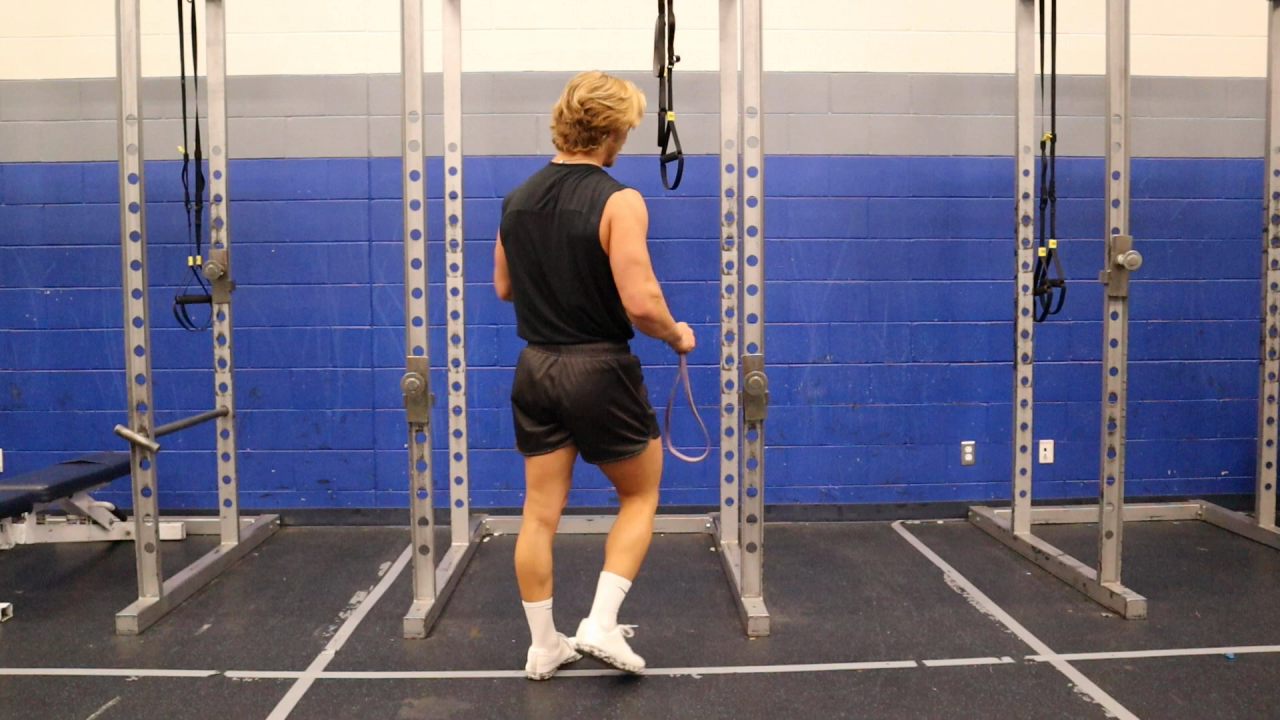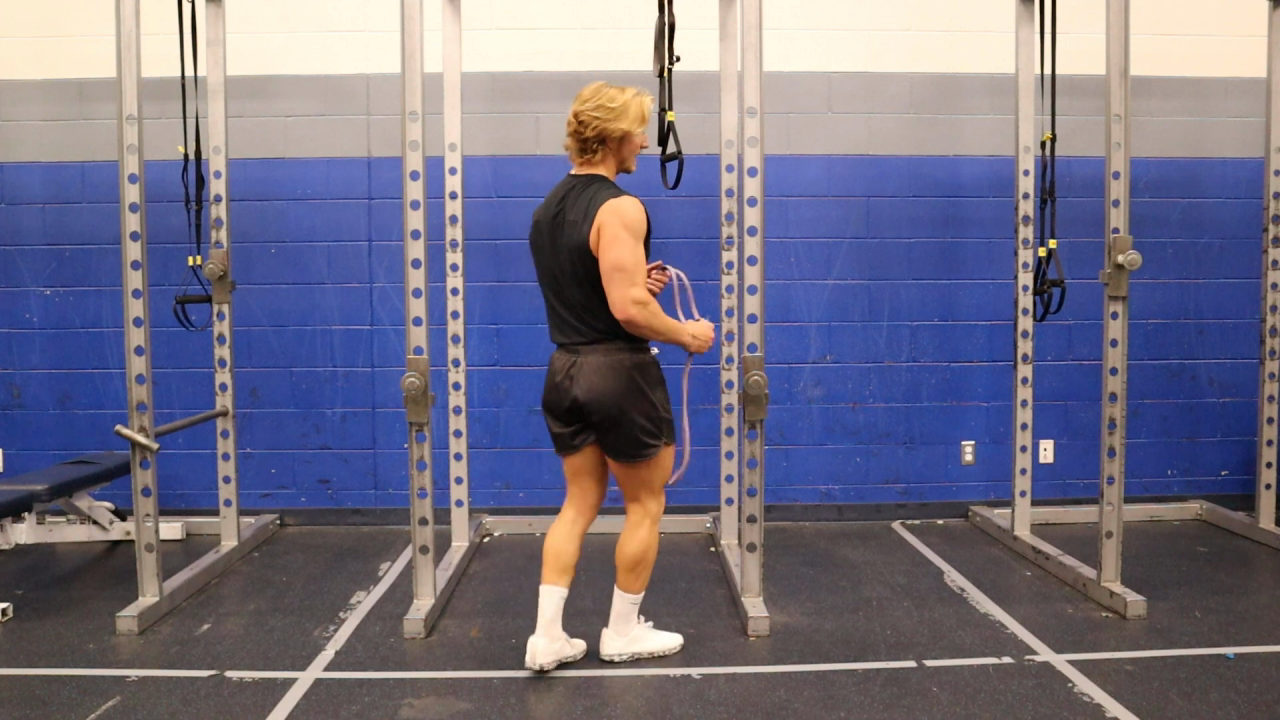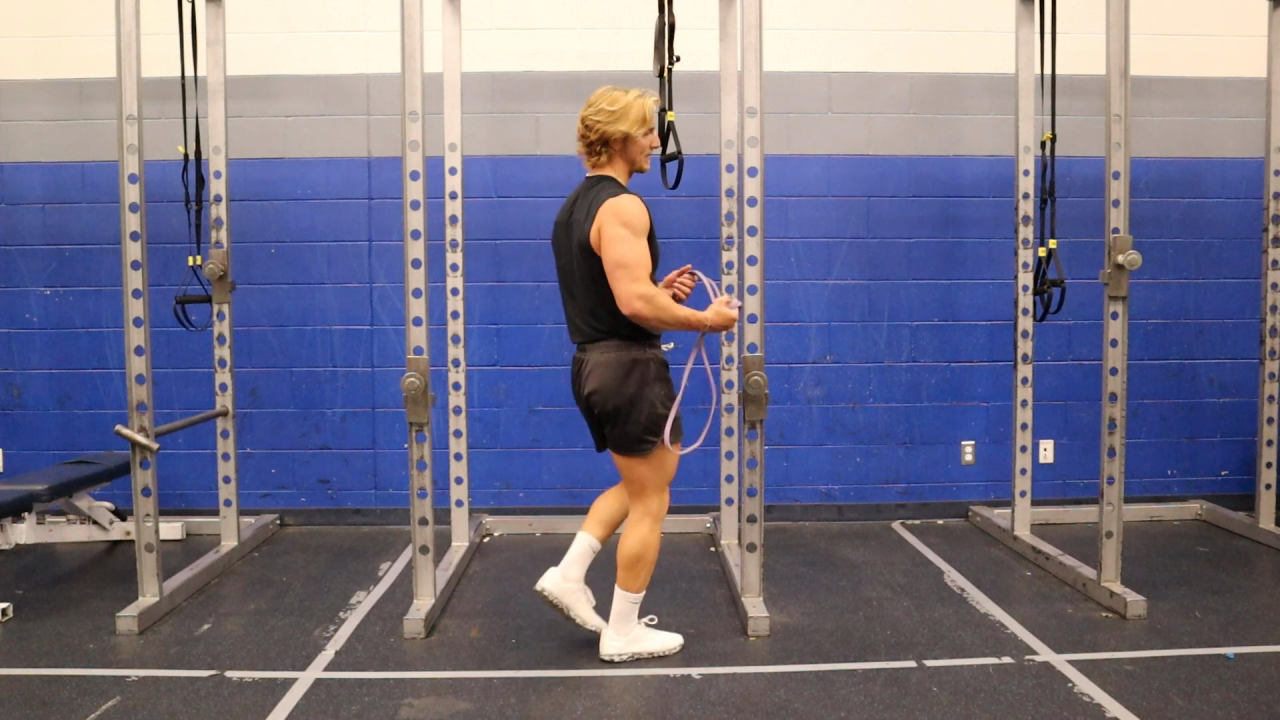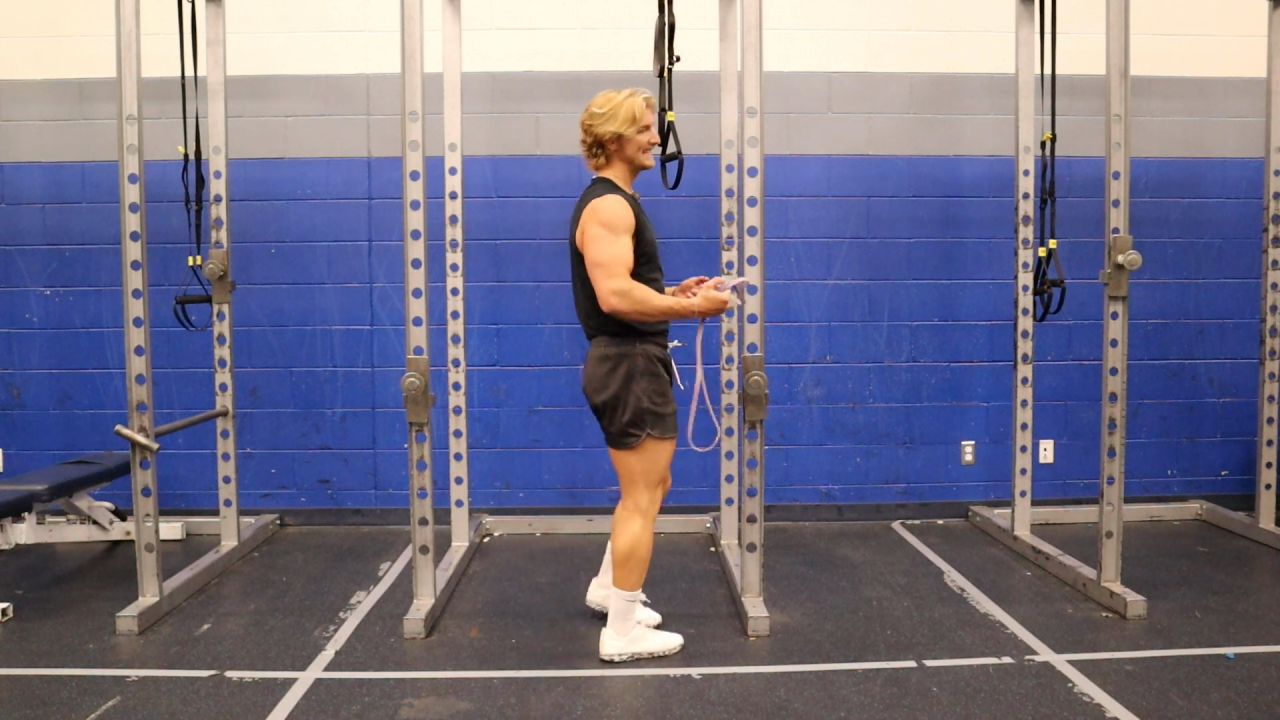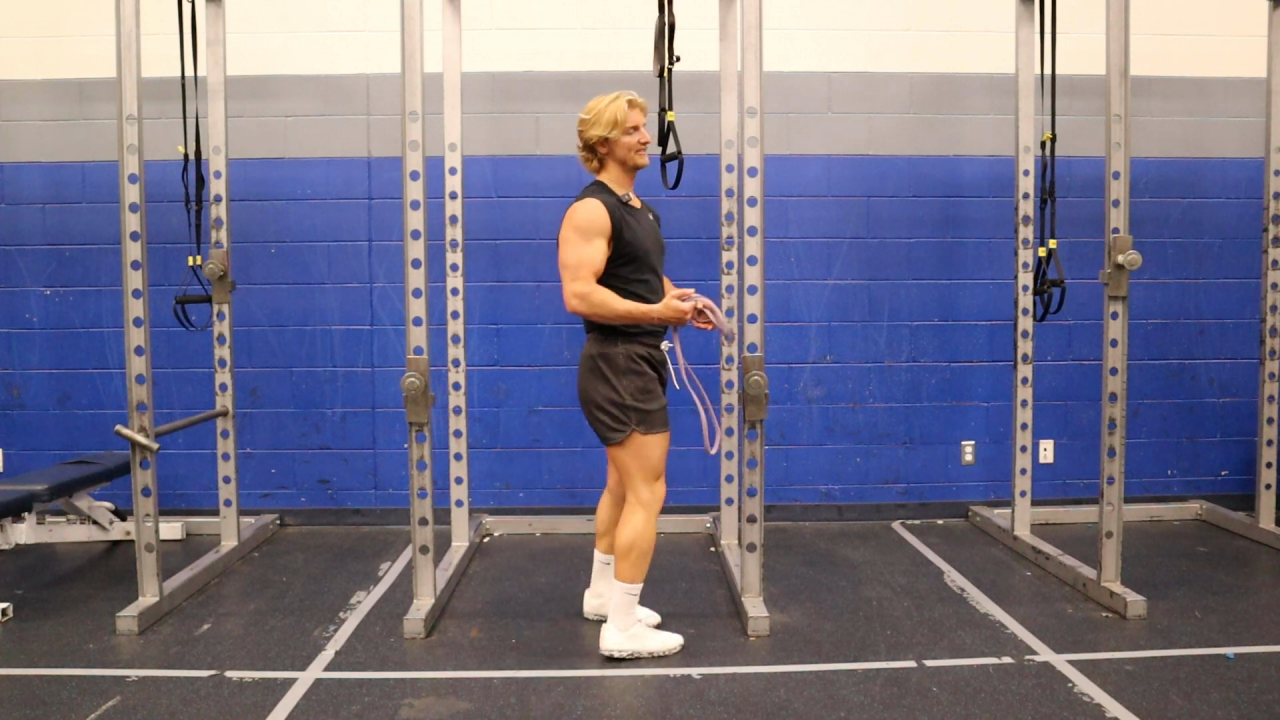
dt=0.2s
person 1, frame 1
left shoulder: (518, 199)
right shoulder: (618, 200)
left elbow: (505, 287)
right elbow: (641, 304)
right wrist: (677, 333)
left hip: (536, 368)
right hip: (601, 370)
left knee: (541, 513)
right knee: (640, 496)
left ankle: (543, 644)
right ankle: (601, 623)
person 1, frame 2
left shoulder: (549, 208)
right shoulder: (618, 208)
right elbow: (628, 309)
right wrist: (687, 336)
left hip: (567, 371)
right hip: (620, 372)
left knee: (580, 504)
right knee: (645, 505)
left ankle: (547, 634)
right ankle: (622, 631)
person 1, frame 3
left shoulder: (578, 203)
right shoulder: (622, 206)
right elbow: (634, 303)
left wrist: (662, 290)
right wrist: (703, 320)
left hip: (596, 362)
right hip: (630, 367)
left knee: (634, 485)
right knee: (651, 502)
left ankle: (568, 575)
right ankle: (622, 632)
person 1, frame 4
left shoulder: (616, 204)
right shoulder: (607, 206)
right elbow: (615, 295)
left wrist: (679, 292)
right wrist: (691, 307)
left hip: (628, 363)
right hip: (629, 365)
left knee: (643, 488)
right knee: (644, 499)
left ankle: (608, 587)
right ankle: (623, 632)
person 1, frame 5
left shoulder: (642, 211)
right shoulder: (591, 210)
right elbow: (579, 295)
left wrist: (685, 301)
right wrist: (659, 312)
left hip: (641, 362)
right hip: (617, 363)
left knee: (624, 487)
right knee: (647, 494)
left ankle: (602, 592)
right ankle: (623, 630)
